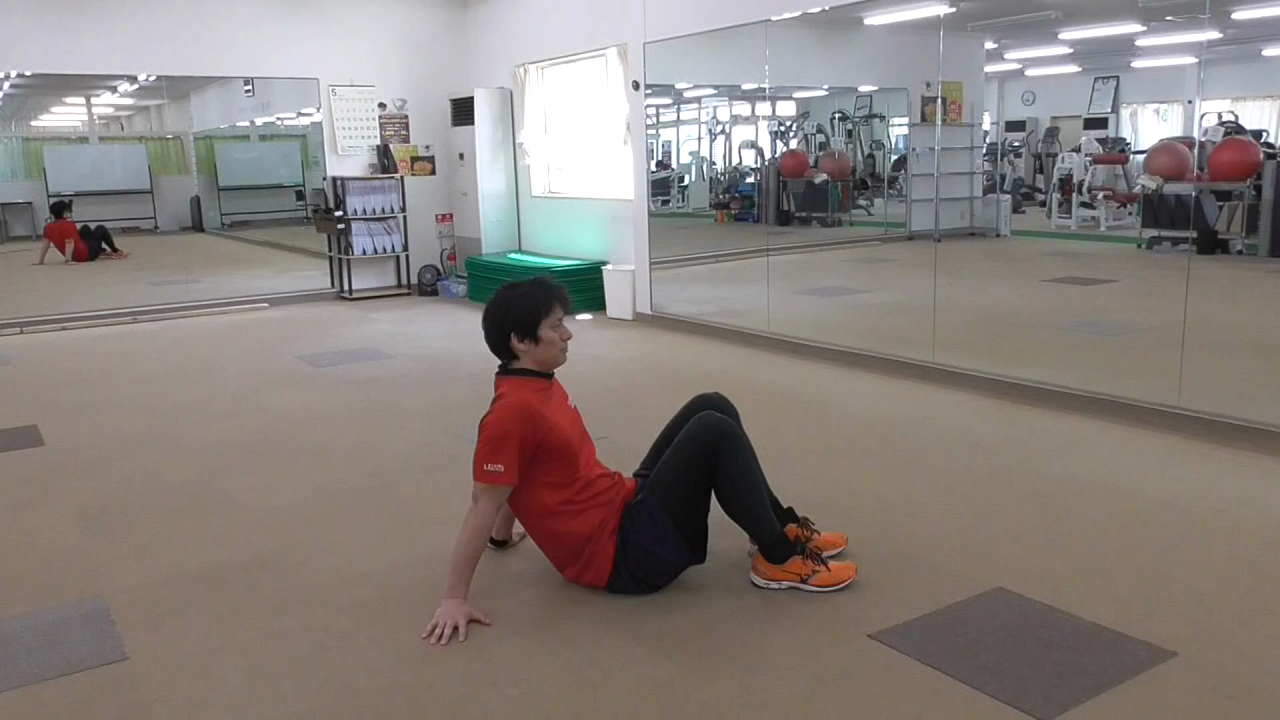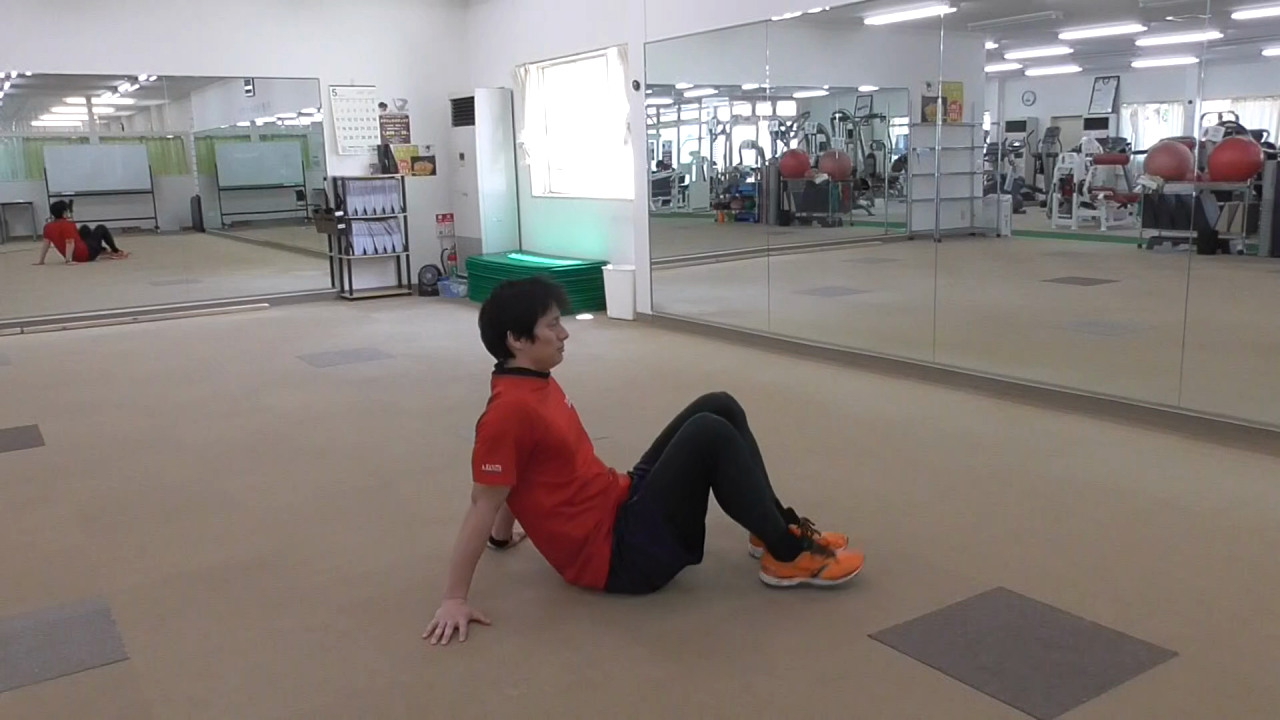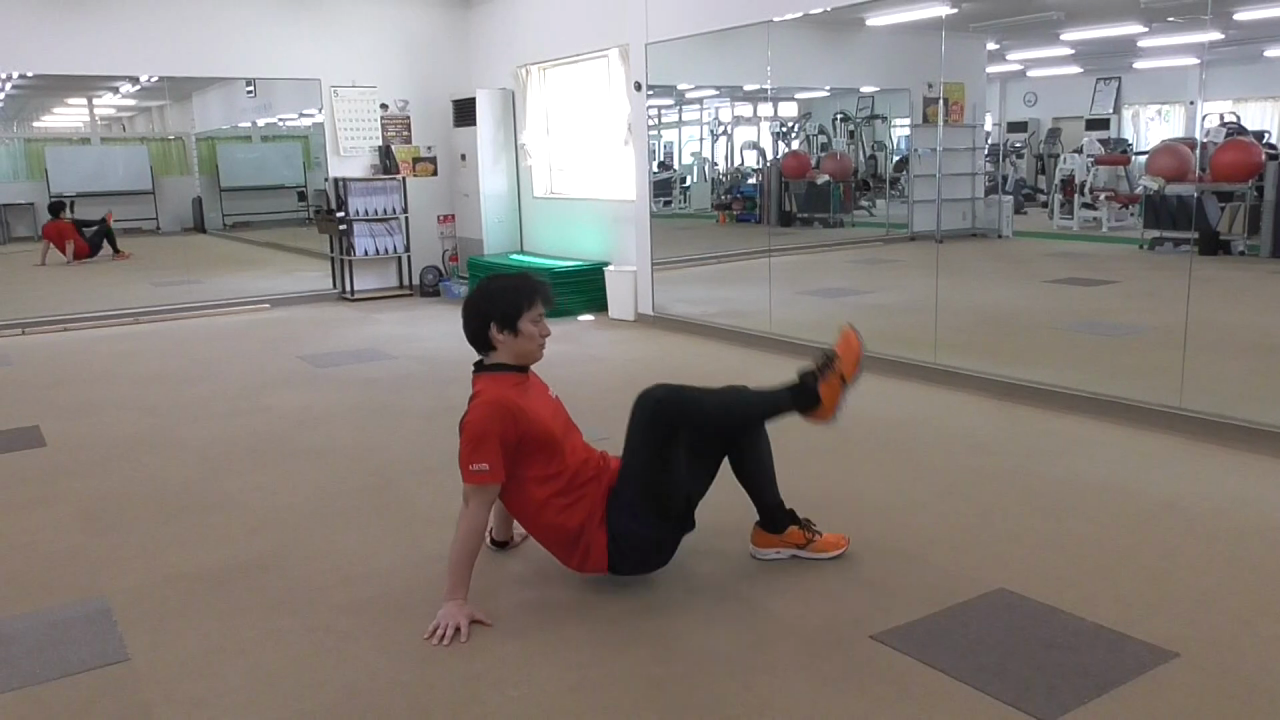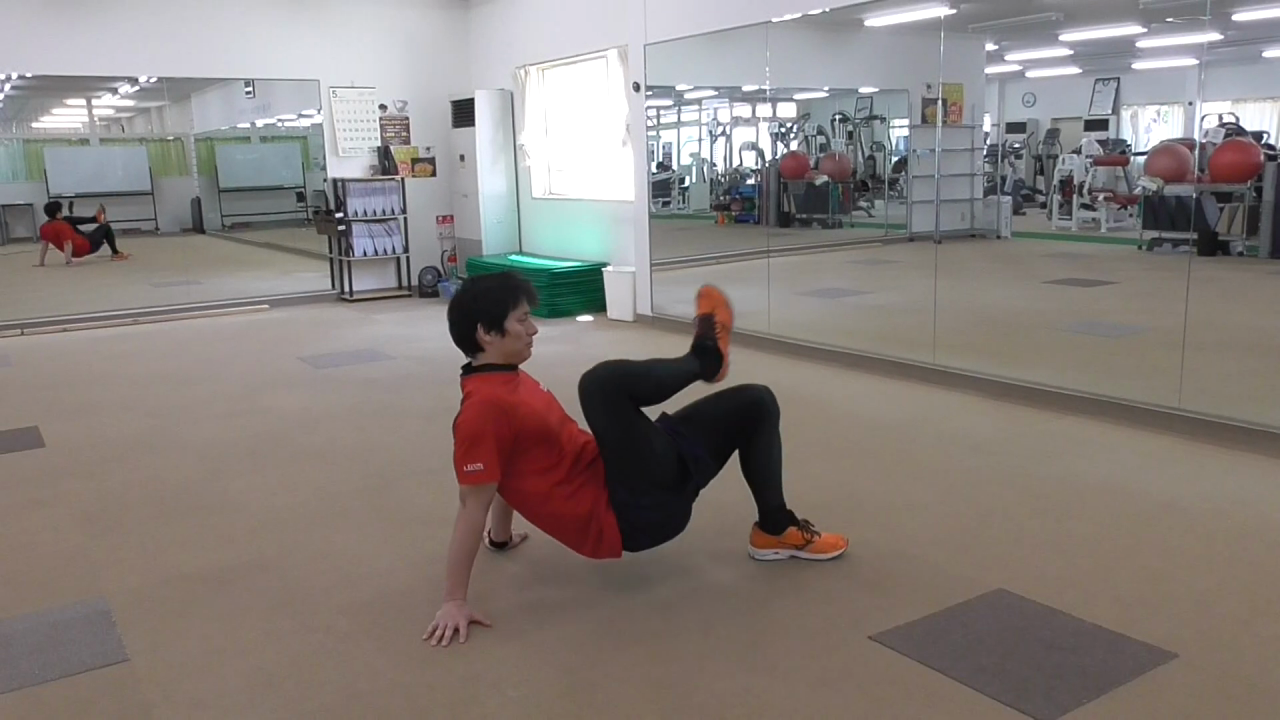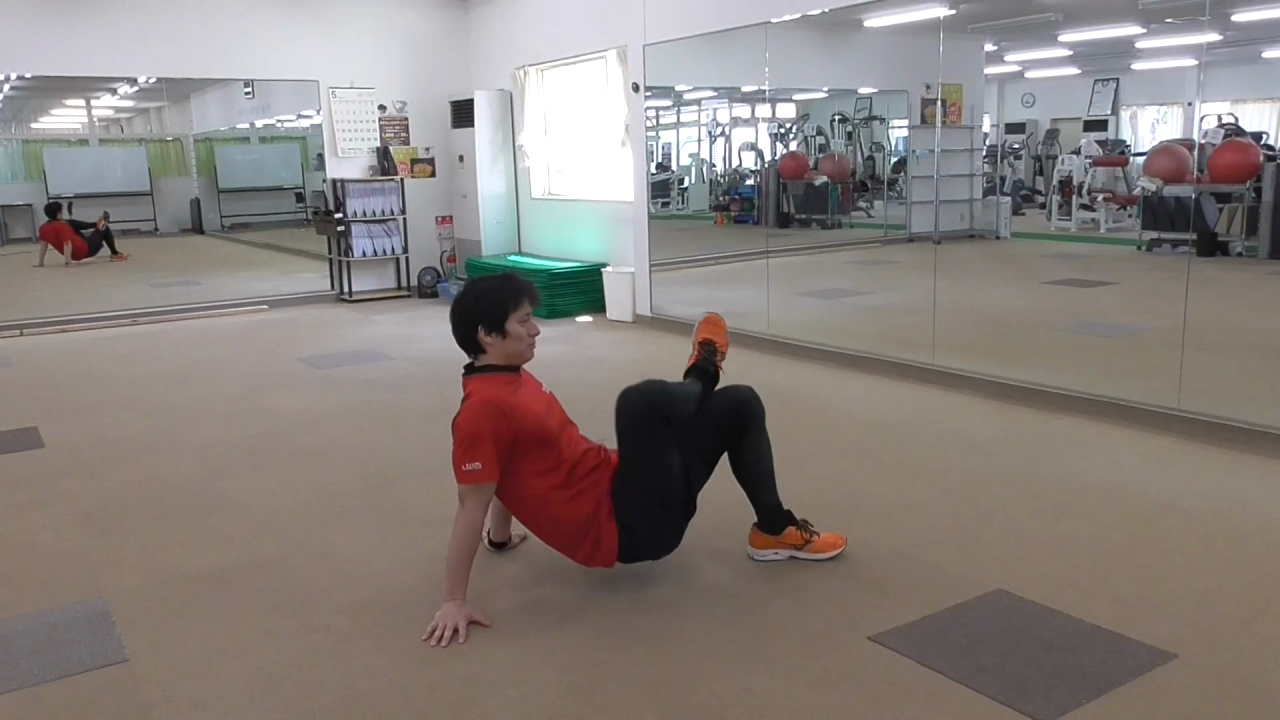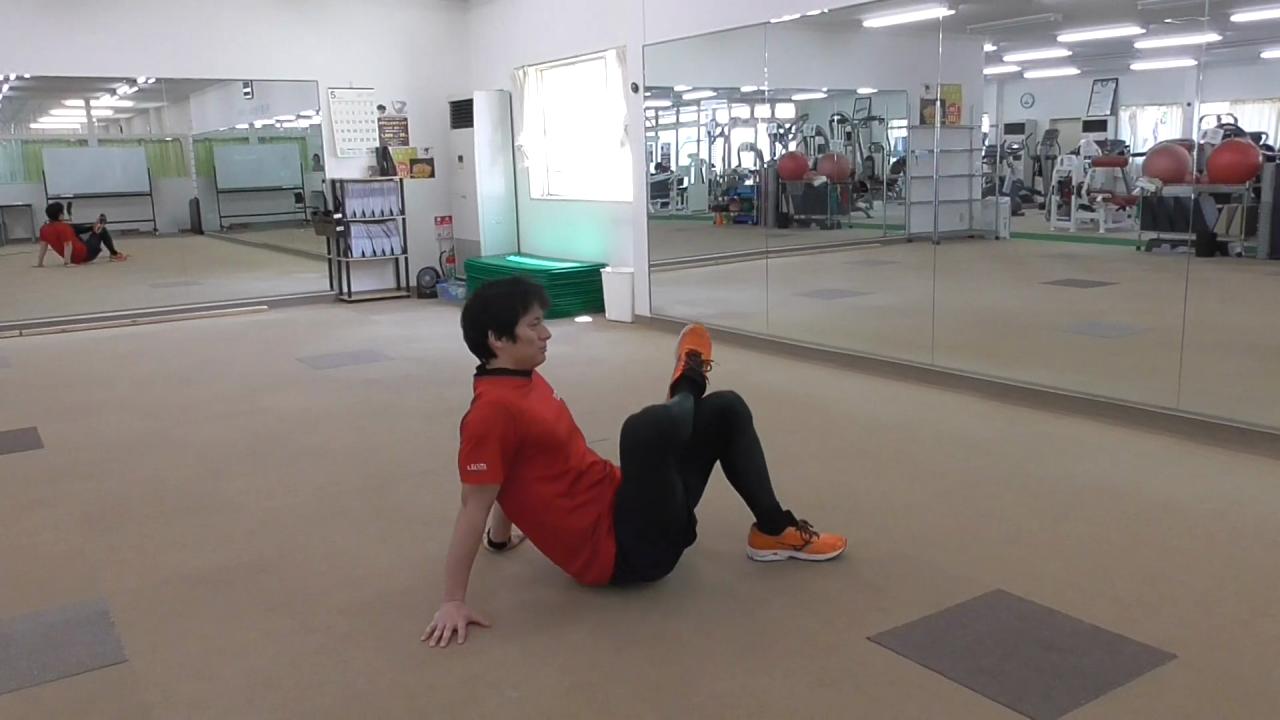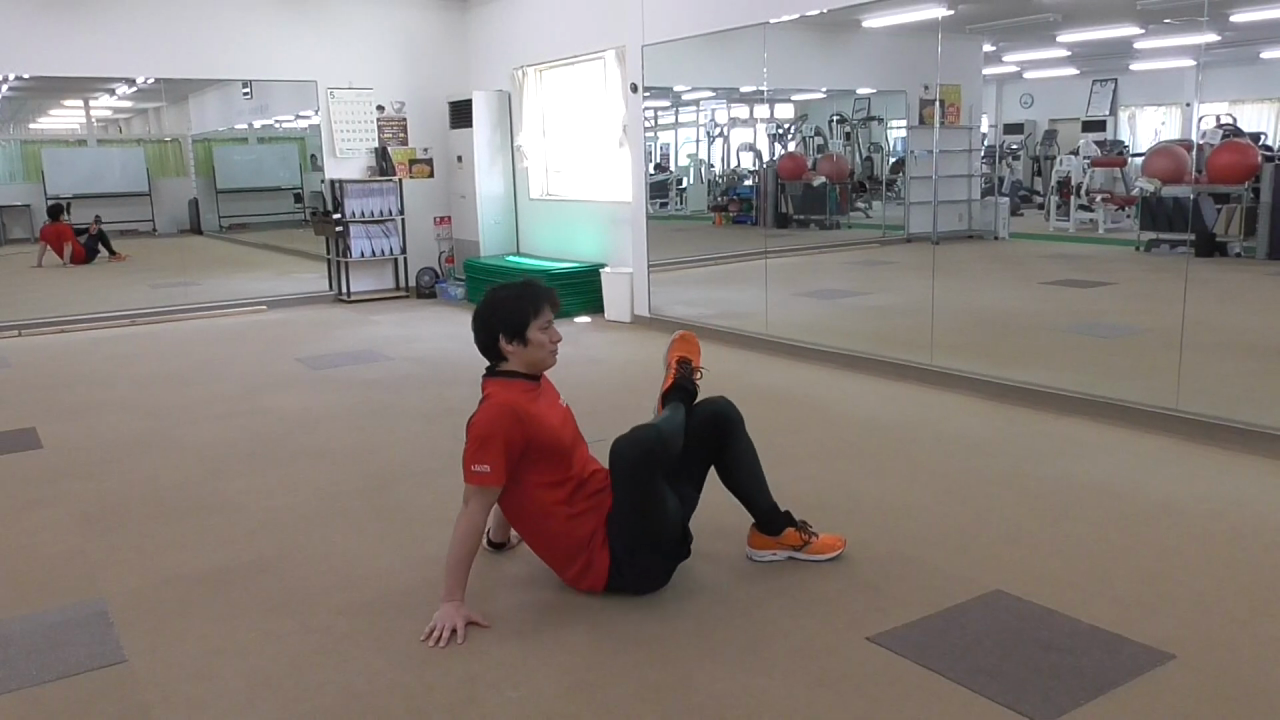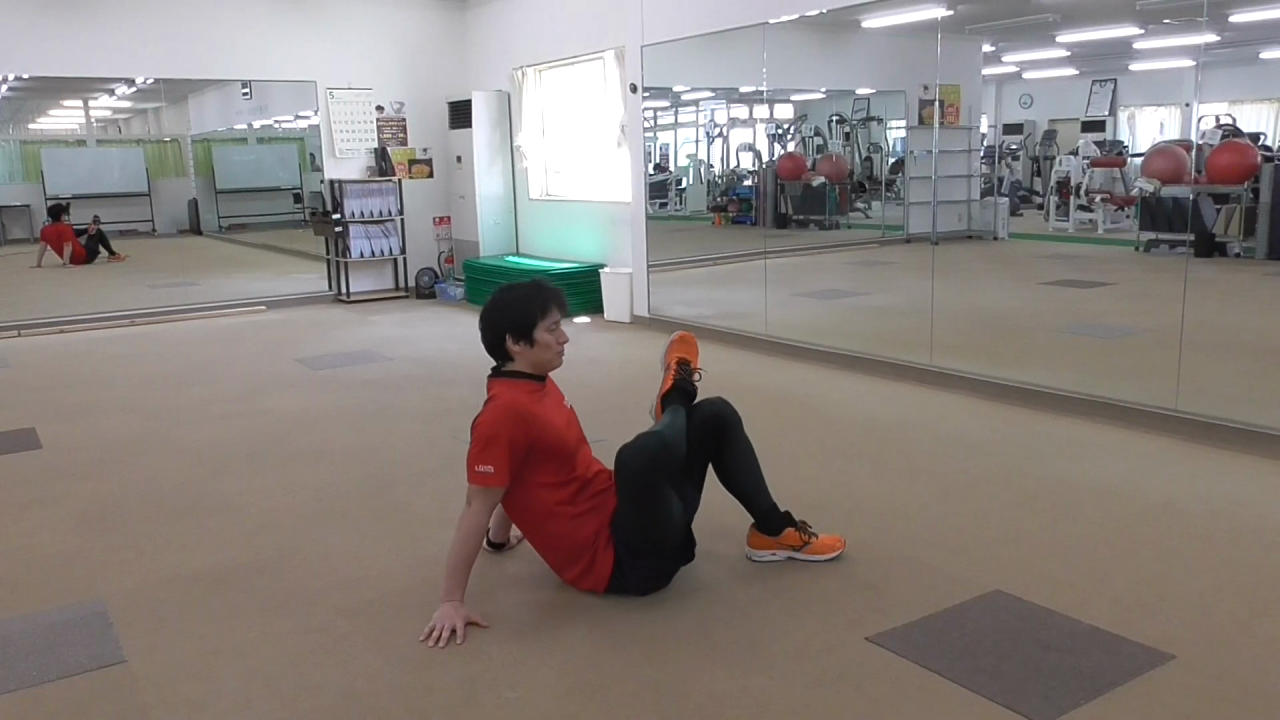
dt=0.3s
person 1, frame 1
left shoulder: (541, 384)
right shoulder: (514, 410)
left elbow: (519, 484)
right elbow: (485, 503)
left wrist: (504, 533)
right wrist: (455, 598)
left hip: (626, 508)
right hip: (624, 553)
left knee: (712, 408)
right knee: (714, 432)
left ankle: (778, 525)
right ankle: (780, 560)
person 1, frame 2
left shoulder: (537, 383)
right shoulder: (511, 410)
left elbow: (519, 481)
right elbow: (483, 503)
left wrist: (501, 534)
right wrist: (454, 599)
left hip: (623, 504)
right hip: (622, 554)
left knee: (720, 408)
right knee: (708, 434)
left ankle: (775, 527)
right ankle: (787, 555)
person 1, frame 3
left shoulder: (517, 380)
right shoulder: (491, 407)
left elbow: (521, 474)
right elbow: (475, 503)
left wrist: (503, 534)
right wrist: (455, 600)
left hip: (618, 496)
right hip: (620, 534)
left knee: (740, 405)
right knee: (658, 402)
left ankle: (776, 529)
right ankle: (803, 396)
person 1, frame 4
left shoulder: (508, 379)
right shoulder: (484, 406)
left elbow: (515, 468)
right elbow: (473, 503)
left wrist: (501, 537)
right wrist: (454, 601)
left hip: (630, 479)
right hip: (629, 510)
left knee: (756, 403)
right knee: (603, 381)
left ankle: (775, 530)
right ankle: (704, 361)
person 1, frame 5
left shoulder: (512, 378)
right shoulder: (484, 407)
left elbow: (516, 471)
right elbow: (472, 503)
left wrist: (501, 537)
right wrist: (454, 601)
left hip: (619, 489)
right hip: (622, 526)
left knee: (741, 404)
right knee: (644, 400)
left ankle: (774, 530)
right ankle: (698, 380)
person 1, frame 6
left shoulder: (524, 381)
right shoulder: (493, 409)
left elbow: (519, 474)
right elbow: (474, 504)
left wrist: (501, 536)
right wrist: (453, 601)
left hip: (617, 504)
right hip: (623, 546)
left knee: (728, 410)
right knee: (649, 427)
left ankle: (774, 530)
right ankle: (686, 393)
person 1, frame 7
left shoulder: (532, 383)
right shoulder: (500, 411)
left elbow: (518, 480)
right elbow: (475, 505)
left wrist: (501, 537)
right wrist: (451, 602)
left hip: (618, 513)
right hip: (616, 556)
left knee: (719, 415)
right knee: (638, 446)
left ankle: (773, 531)
right ankle: (676, 401)
person 1, frame 8
left shoulder: (536, 383)
right shoulder: (505, 411)
left elbow: (519, 479)
right elbow: (478, 505)
left wrist: (500, 536)
right wrist: (451, 602)
left hip: (619, 515)
right hip: (620, 559)
left knee: (717, 416)
right knee: (643, 454)
left ankle: (773, 532)
right ankle: (675, 403)
